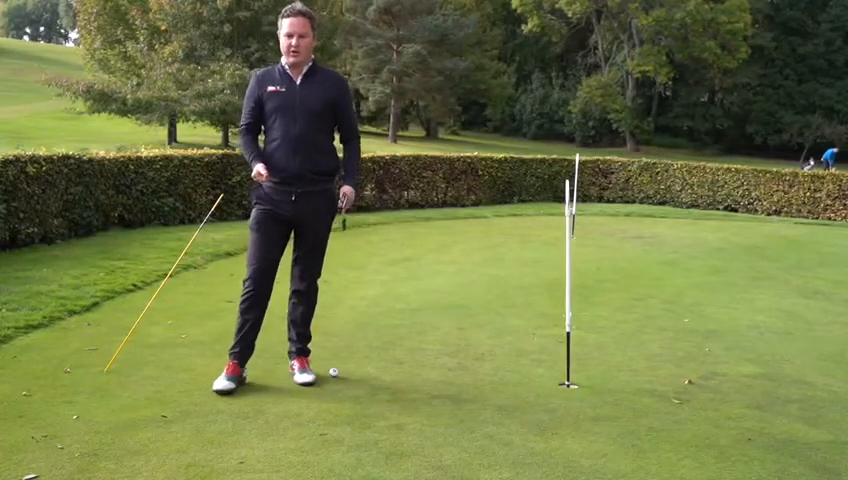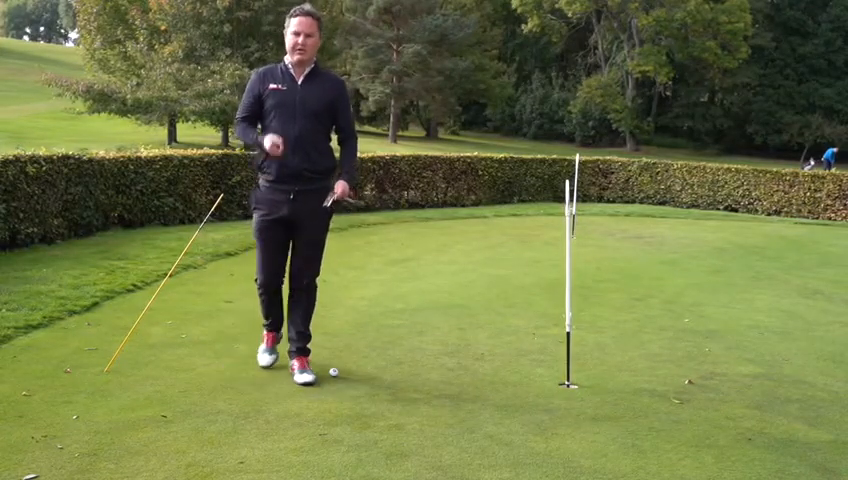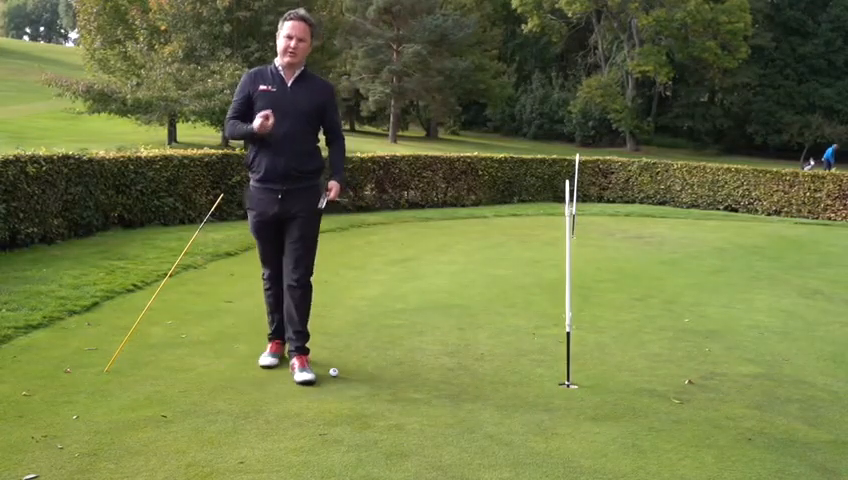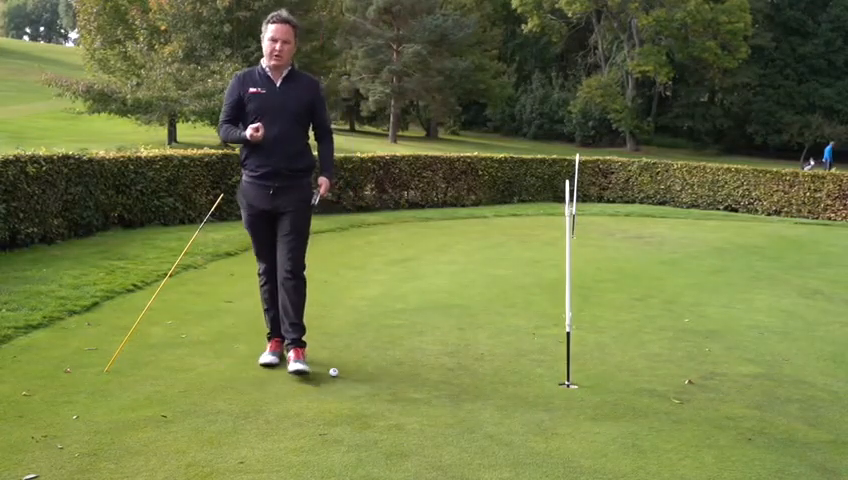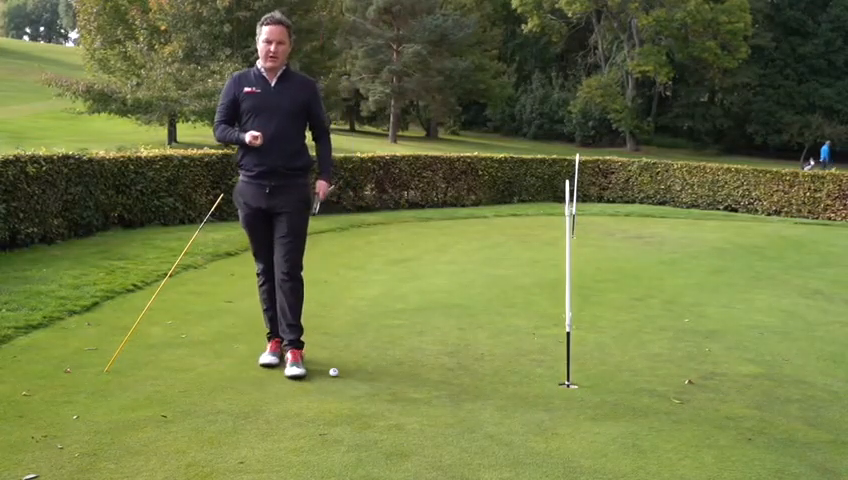
dt=0.4s
person 1, frame 1
left shoulder: (334, 84)
right shoulder: (262, 80)
left elbow: (350, 138)
right elbow: (247, 130)
left wrist: (349, 181)
right wrist: (256, 162)
left hip: (317, 197)
right hip: (272, 194)
left knee: (305, 281)
right knee: (257, 277)
left ankle: (299, 356)
right ankle: (237, 363)
person 1, frame 2
left shoulder: (333, 85)
right shoulder: (263, 78)
left elbow: (348, 137)
right elbow: (241, 125)
left wrist: (346, 177)
right wrist: (262, 139)
left hip: (315, 195)
right hip: (271, 193)
left knee: (304, 279)
right knee: (268, 276)
left ankle: (299, 354)
right ankle: (271, 331)
person 1, frame 3
left shoulder: (321, 88)
right shoulder: (253, 80)
left elbow: (335, 138)
right elbow: (231, 126)
left wrist: (336, 176)
right wrist: (253, 129)
left hip: (304, 194)
right hip: (262, 192)
left knee: (298, 276)
right knee: (271, 273)
left ankle: (298, 352)
right ankle: (276, 339)
person 1, frame 4
left shoulder: (309, 86)
right shoulder: (242, 82)
left elbow: (323, 134)
right elbow: (224, 128)
left wrist: (326, 172)
right wrist: (245, 134)
left hip: (295, 190)
right hip: (255, 189)
left knee: (291, 269)
right knee: (267, 269)
left ankle: (295, 346)
right ankle: (275, 339)
person 1, frame 5
left shoulder: (305, 86)
right shoulder: (238, 83)
left elbow: (321, 134)
right elbow: (220, 128)
left wrist: (324, 175)
right wrist: (244, 137)
left hip: (292, 190)
right hip: (251, 189)
left knee: (288, 270)
right knee: (265, 269)
left ankle: (293, 346)
right ankle: (274, 338)
